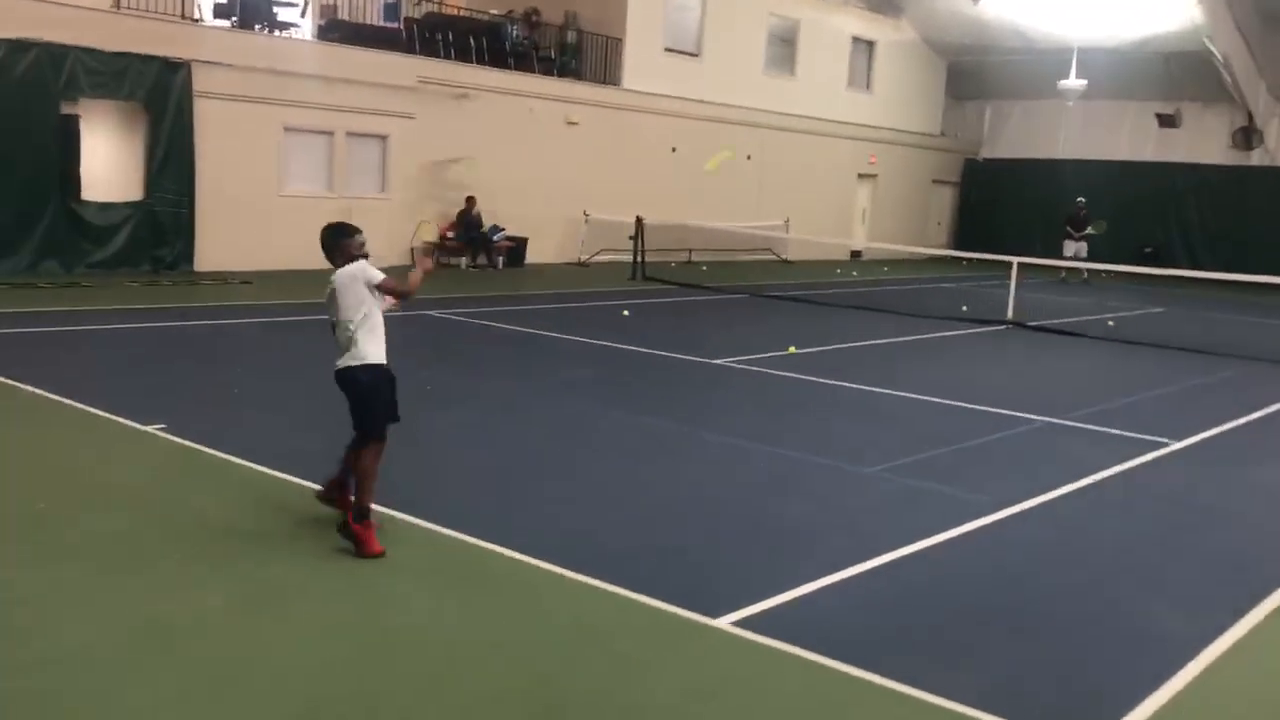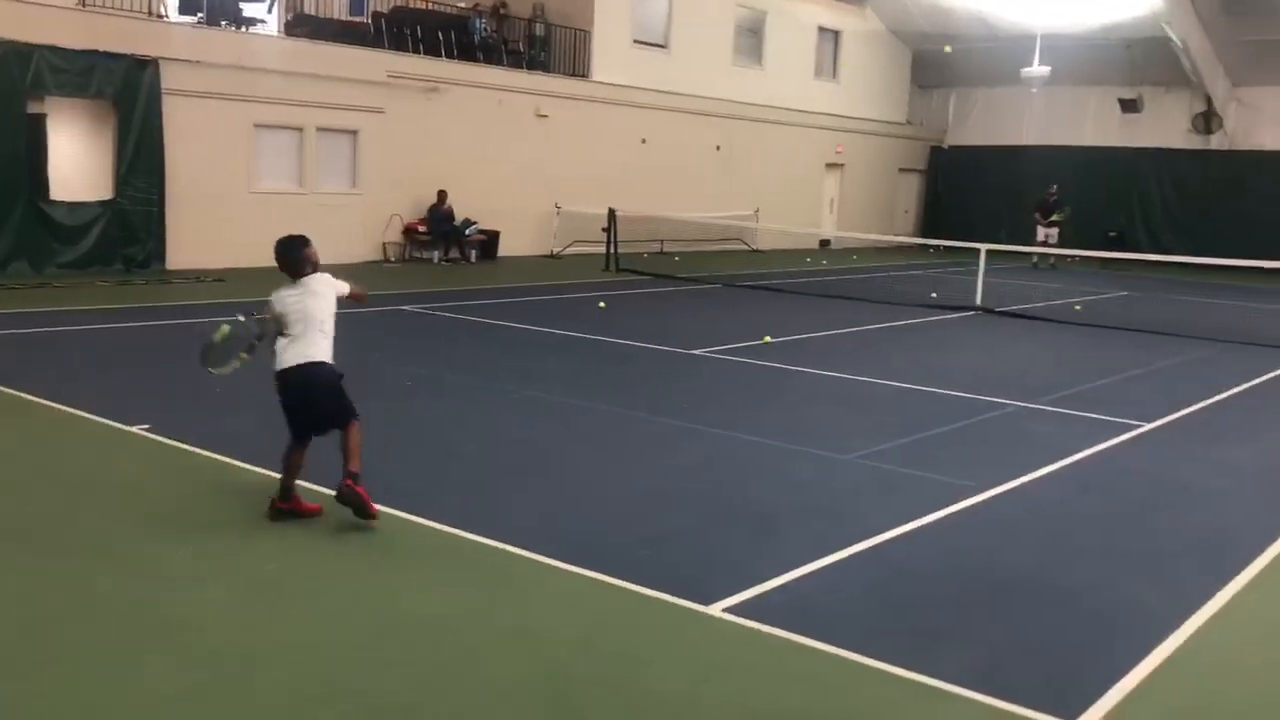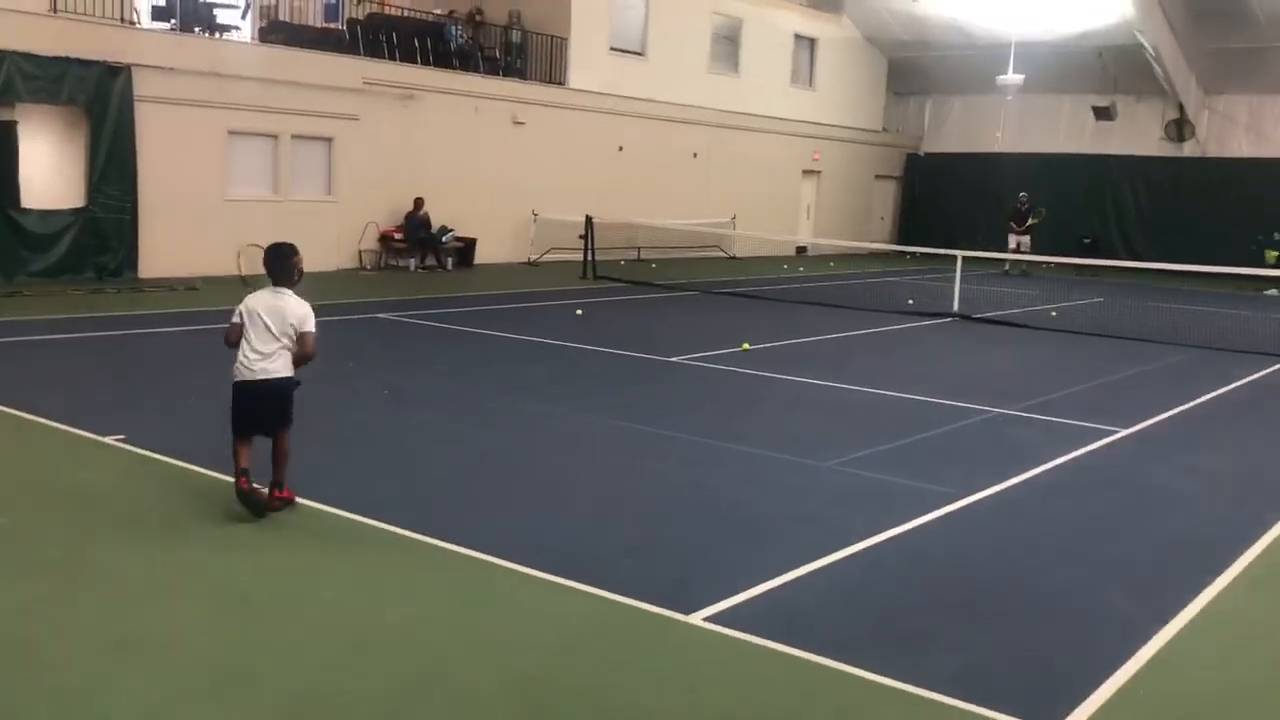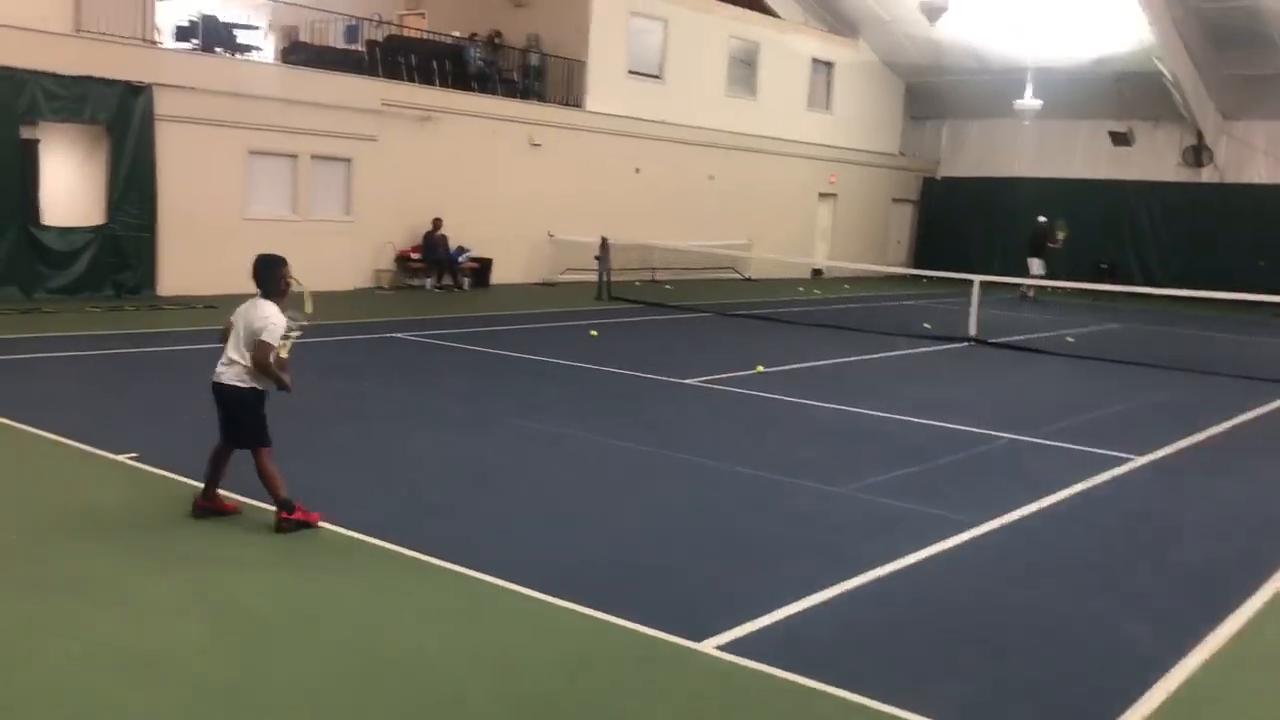
dt=0.4s
person 1, frame 1
left shoulder: (336, 285)
right shoulder: (359, 271)
right elbow: (404, 291)
left wrist: (379, 304)
right wrist: (421, 267)
left hip: (363, 367)
right hip: (364, 369)
left knee: (368, 435)
right knee: (373, 439)
left ankle: (338, 488)
right ankle: (358, 521)
person 1, frame 2
left shoulder: (276, 300)
right shoulder: (325, 283)
right elbow: (360, 295)
right wrist: (347, 290)
left hip: (285, 373)
right hip: (317, 368)
left knee: (301, 435)
right knee: (351, 422)
left ankle: (285, 499)
right ankle: (352, 483)
person 1, frame 3
left shoulder: (250, 300)
right shoulder: (301, 308)
left elbow: (231, 339)
right elbow: (308, 352)
left hip: (245, 378)
right hip: (279, 379)
left knee: (243, 435)
right knee: (280, 431)
left ankle: (244, 480)
right ankle: (278, 491)
person 1, frame 4
left shoulder: (247, 307)
right shoulder: (275, 319)
left elbow: (226, 336)
right elbow: (261, 360)
right wrist: (282, 379)
left hip: (223, 381)
right hip: (244, 388)
left knee: (228, 441)
right knee: (261, 450)
left ankle: (207, 498)
right ankle: (287, 511)
